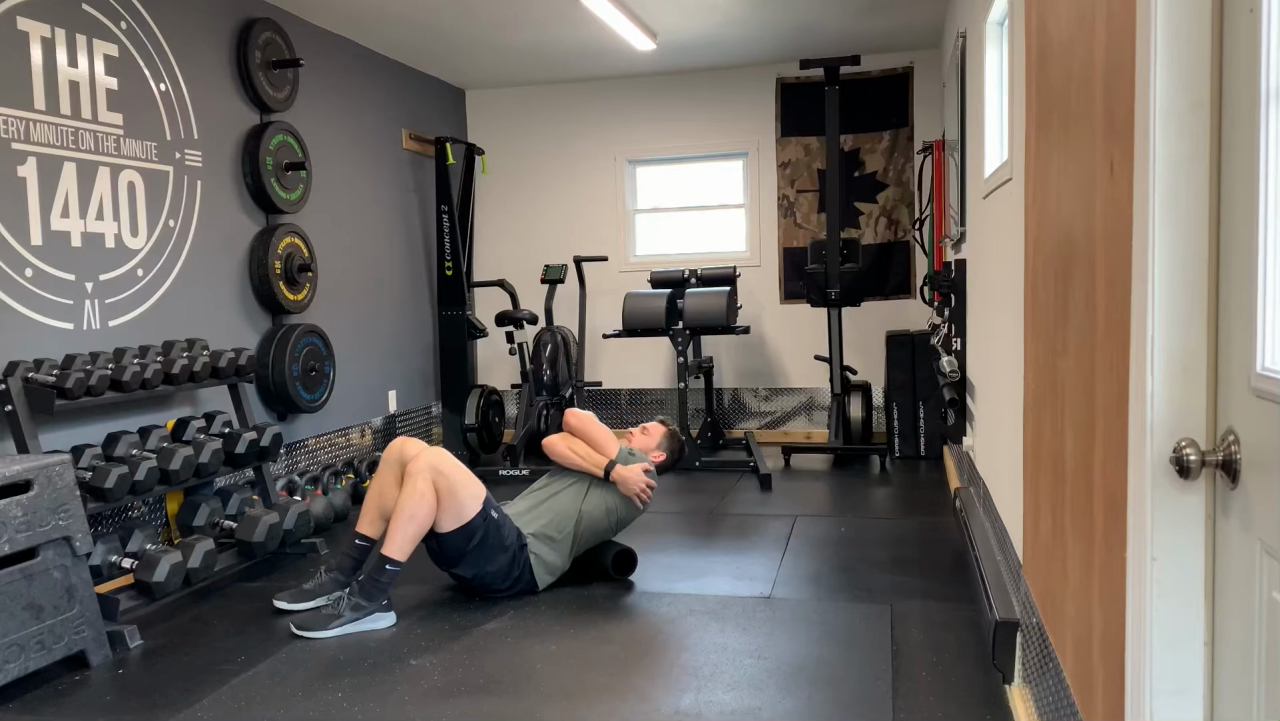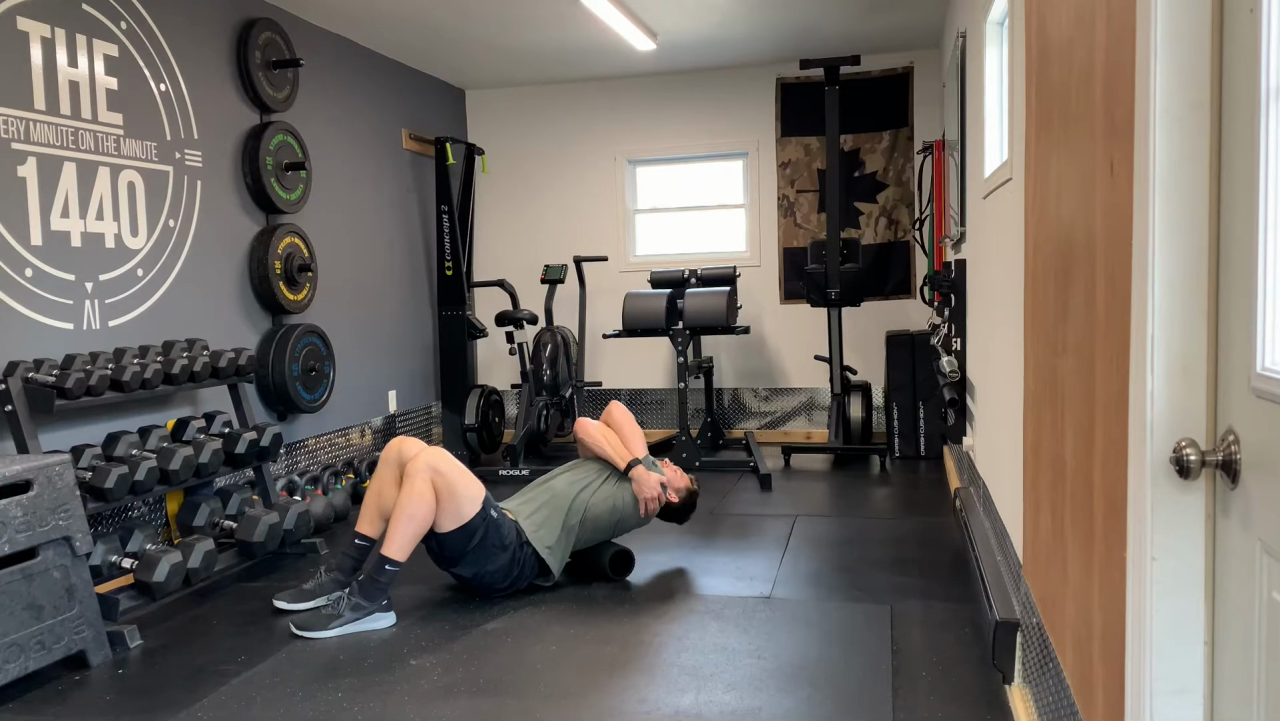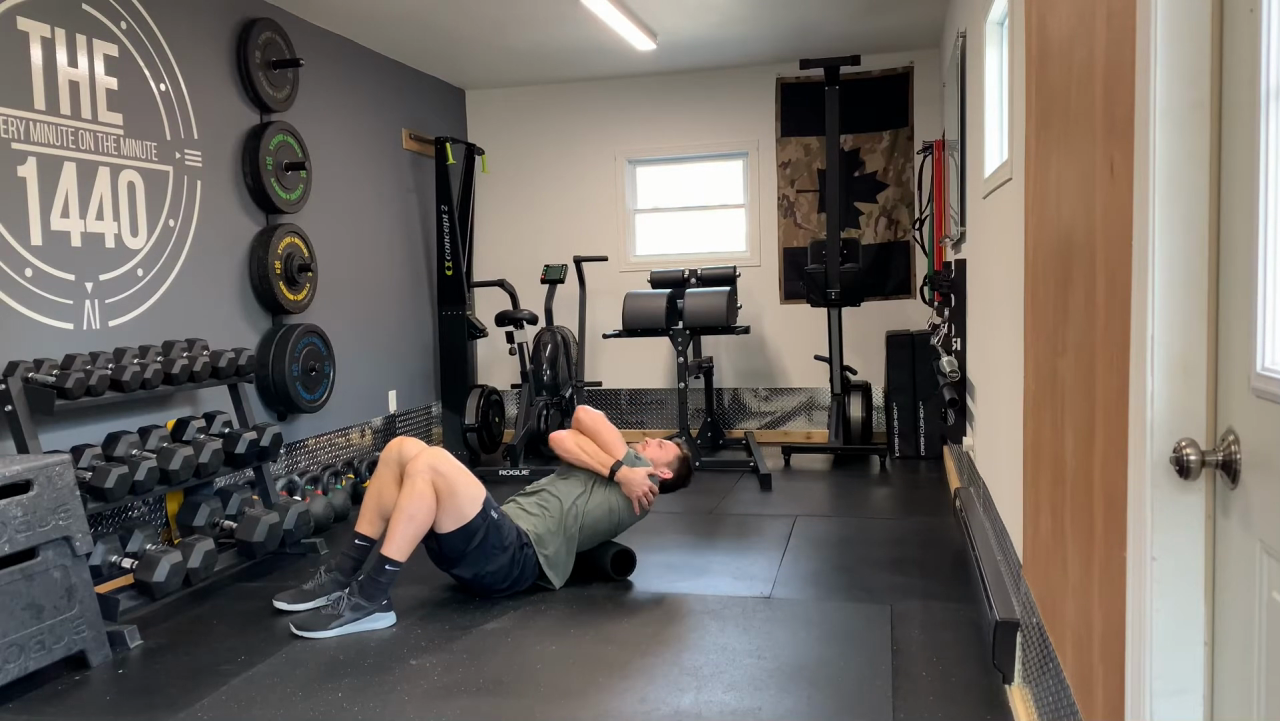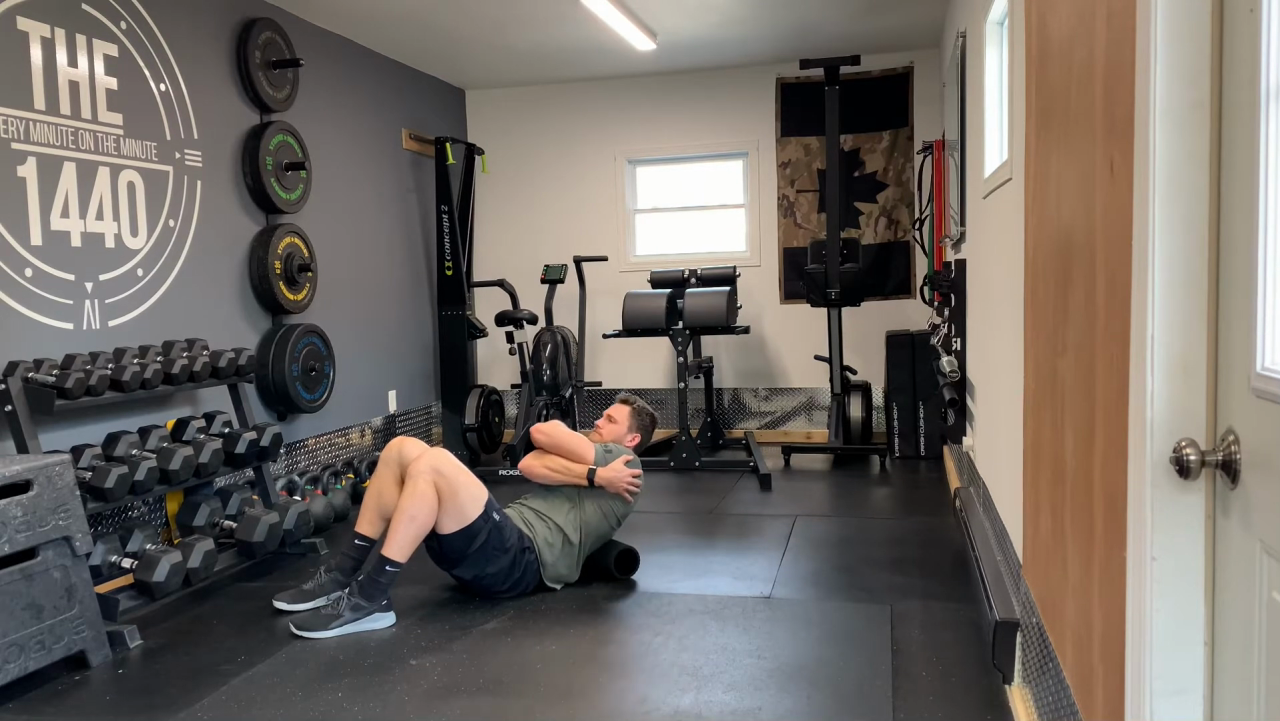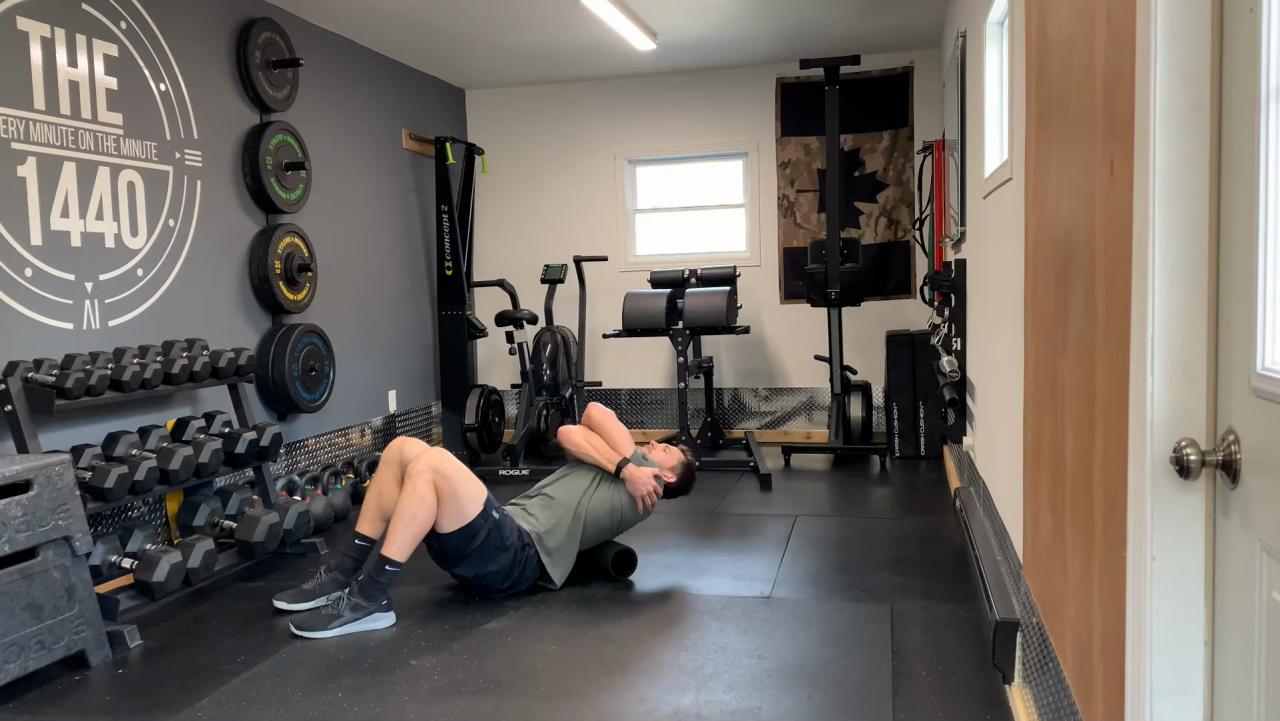
dt=1s
person 1, frame 1
left shoulder: (640, 475)
right shoulder: (611, 468)
left elbow: (574, 418)
right elbow: (553, 444)
right wrist: (611, 470)
left hip: (511, 560)
right hip: (492, 542)
left knee: (430, 462)
right knee: (404, 449)
left ankle: (370, 599)
right ankle: (344, 574)
person 1, frame 2
left shoulder: (644, 488)
right shoulder: (618, 470)
right elbow: (584, 427)
right wrist: (630, 462)
left hip: (508, 556)
right hip: (492, 536)
left knee: (429, 463)
right knee: (402, 448)
left ankle: (370, 599)
right ankle: (345, 572)
person 1, frame 3
left shoulder: (638, 481)
right shoulder: (606, 469)
left elbow: (585, 415)
right elbow: (561, 439)
right wrist: (613, 467)
left hip: (510, 556)
right hip: (494, 537)
left knee: (430, 462)
right knee: (403, 448)
left ankle: (370, 599)
right ankle: (345, 573)
person 1, frame 4
left shoulder: (624, 463)
right shoulder: (599, 467)
left elbow: (543, 433)
right elbow: (530, 465)
right wrist: (593, 475)
left hip: (516, 560)
right hip: (494, 542)
left knee: (432, 463)
right knee: (404, 449)
left ankle: (369, 599)
right ankle: (343, 573)
person 1, frame 5
left shoulder: (643, 481)
right shoulder: (612, 471)
left elbow: (595, 413)
right elbow: (568, 434)
right wrist: (620, 464)
left hip: (514, 556)
right hip: (498, 535)
left knee: (431, 462)
right knee: (404, 449)
left ankle: (369, 599)
right ankle: (344, 573)
